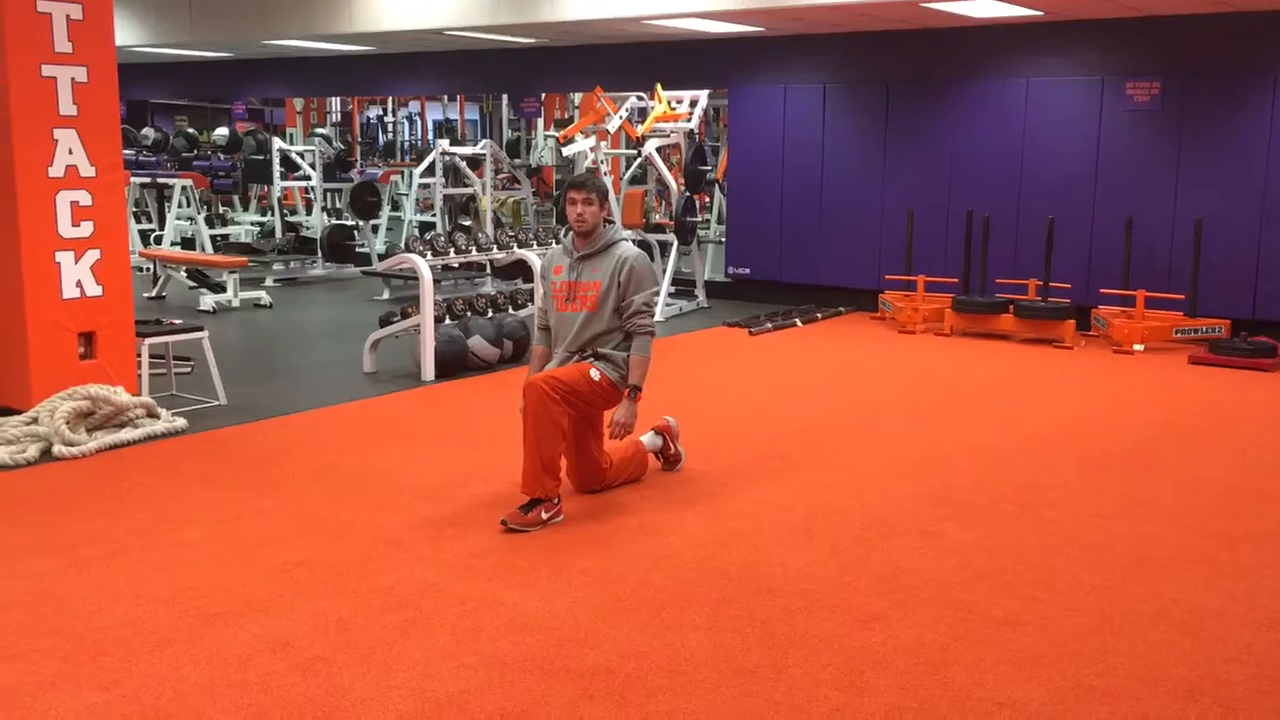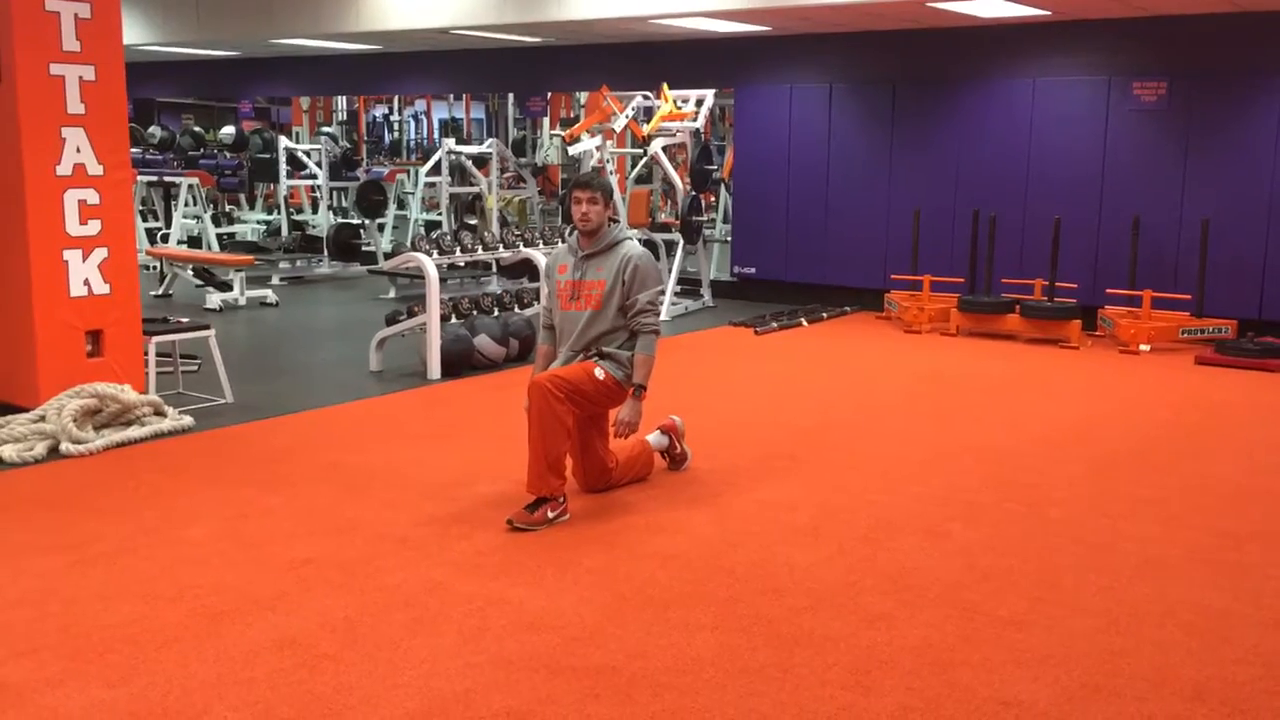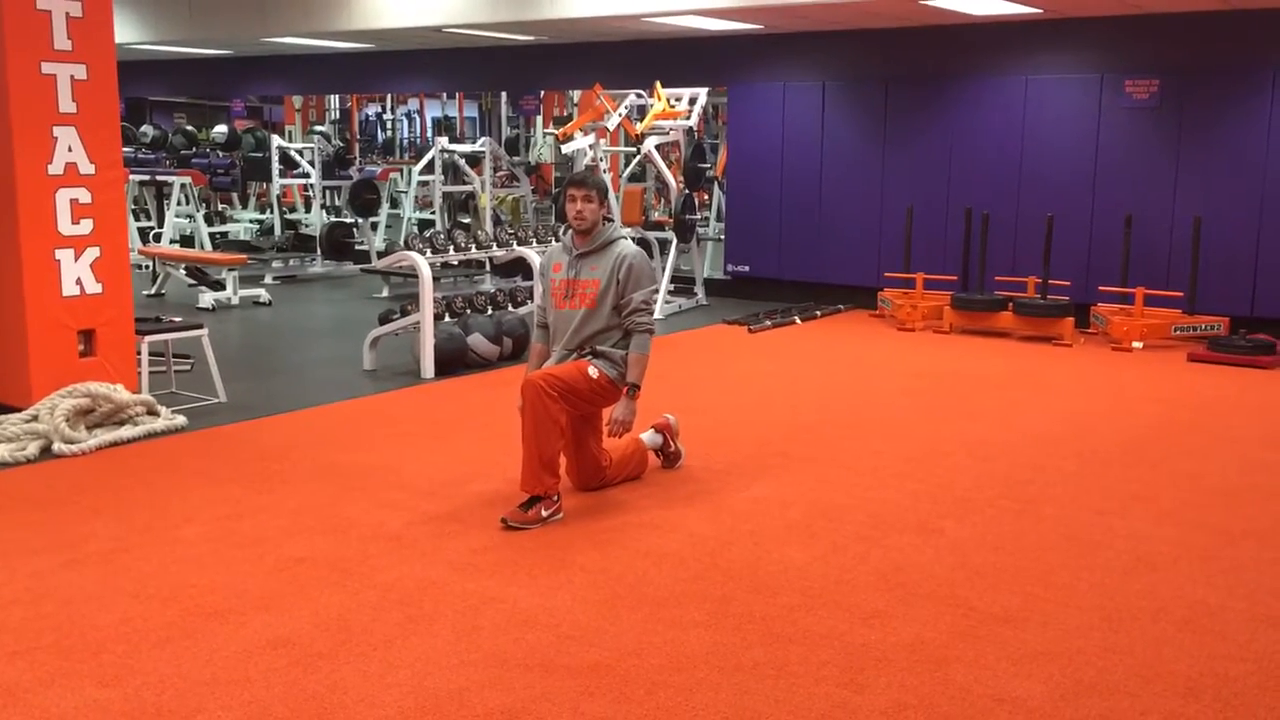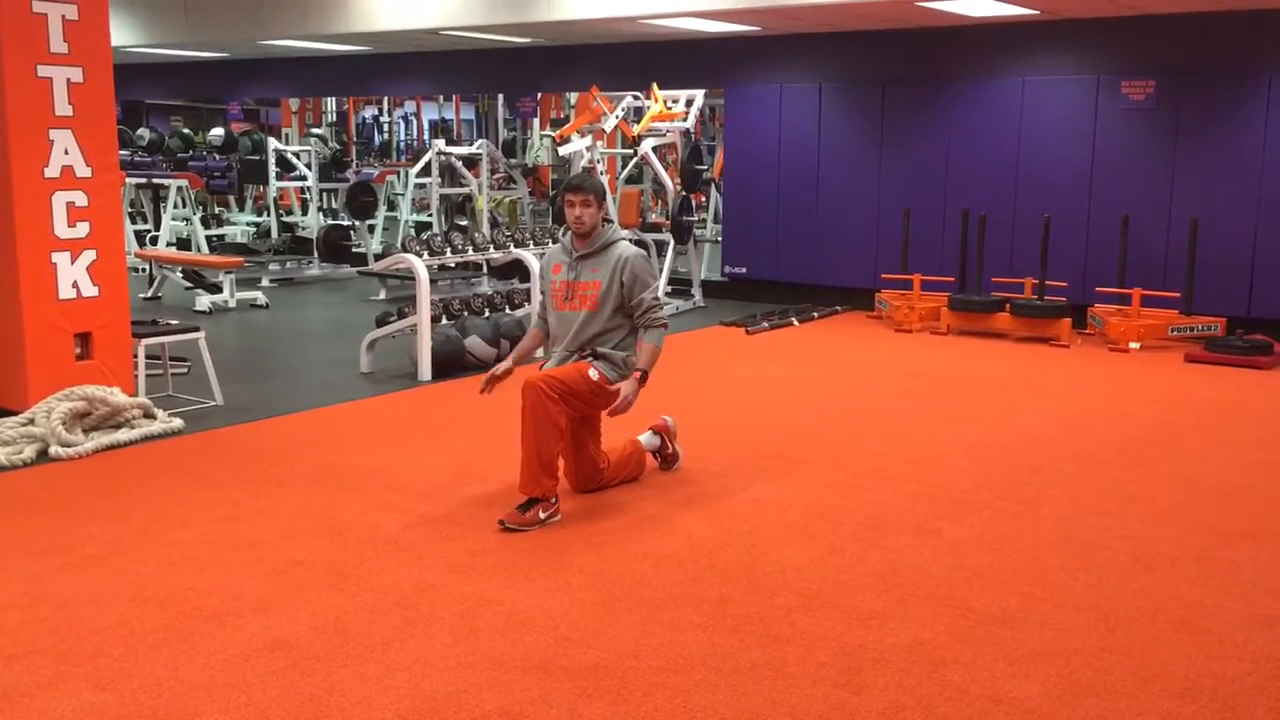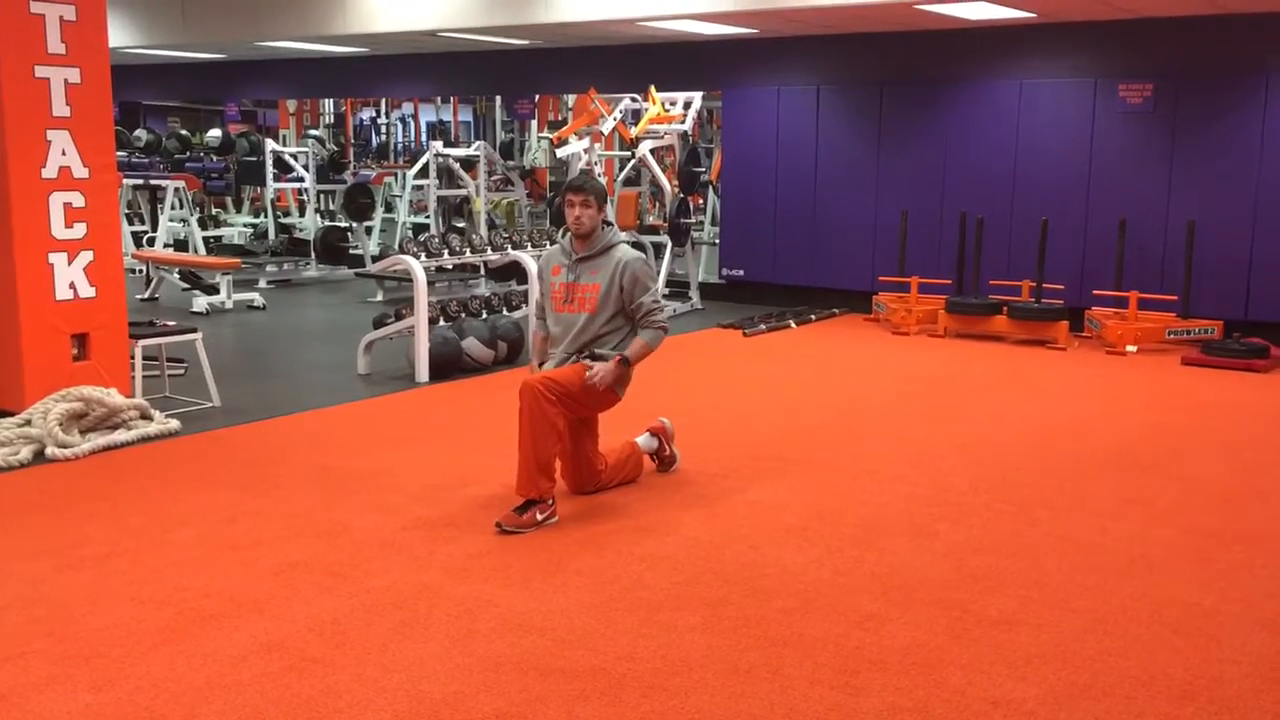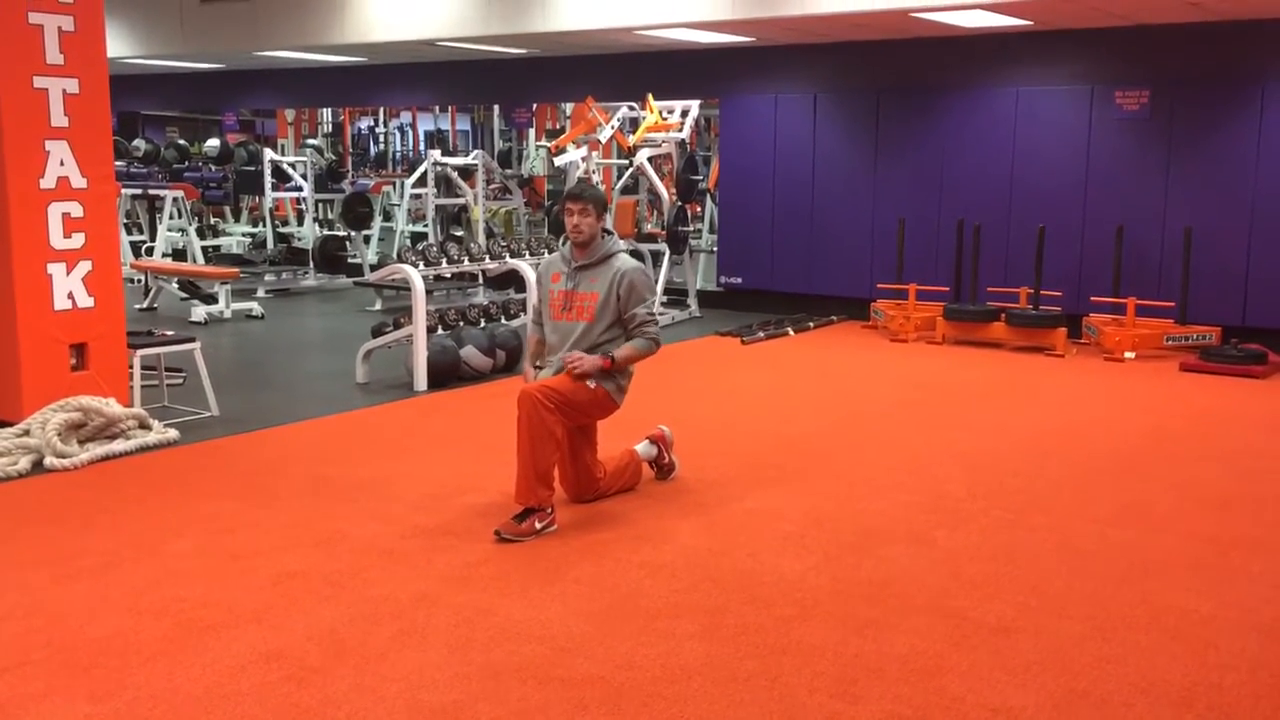
dt=0.7s
person 1, frame 1
left shoulder: (628, 260)
right shoulder: (554, 260)
left elbow: (642, 333)
right elbow: (544, 328)
left wrist: (632, 397)
right wrist: (528, 389)
left hip: (605, 369)
right hip: (568, 372)
left knee: (542, 389)
right knee: (590, 478)
left ankle: (544, 499)
right ankle: (657, 440)
person 1, frame 2
left shoulder: (633, 258)
right shoulder: (558, 259)
left elbow: (646, 331)
right elbow: (548, 327)
left wrist: (636, 396)
right wrist: (533, 388)
left hip: (610, 368)
right hip: (573, 372)
left knee: (546, 387)
right knee: (596, 477)
left ankle: (549, 497)
right ankle: (662, 440)
person 1, frame 3
left shoulder: (627, 257)
right shoulder: (552, 258)
left elbow: (641, 331)
right elbow: (542, 327)
left wrist: (630, 395)
right wrist: (526, 386)
left hip: (604, 368)
right hip: (566, 370)
left knee: (540, 386)
right knee: (588, 476)
left ankle: (544, 497)
right ankle: (656, 438)
person 1, frame 4
left shoulder: (628, 259)
right shoulder: (553, 258)
left elbow: (654, 324)
left wrist: (637, 379)
right wrist: (512, 360)
left hip: (603, 368)
right hip: (564, 369)
left knee: (537, 387)
right knee: (586, 478)
left ankle: (542, 498)
right ankle: (653, 440)
person 1, frame 5
left shoulder: (627, 262)
right shoulder: (551, 260)
left elbow: (655, 327)
left wrist: (618, 365)
right wrist: (536, 363)
left hip: (600, 377)
right hip: (561, 374)
left knee: (535, 389)
right knee: (584, 480)
left ankle: (539, 501)
right ankle: (651, 441)
person 1, frame 6
left shoulder: (626, 271)
right shoulder: (550, 267)
left elbow: (649, 339)
right elbow: (539, 323)
left wrist: (602, 360)
right wrist: (529, 364)
left hip: (600, 382)
right hip: (558, 379)
left knee: (533, 399)
right knee: (583, 487)
left ankle: (538, 508)
right ankle: (651, 449)
